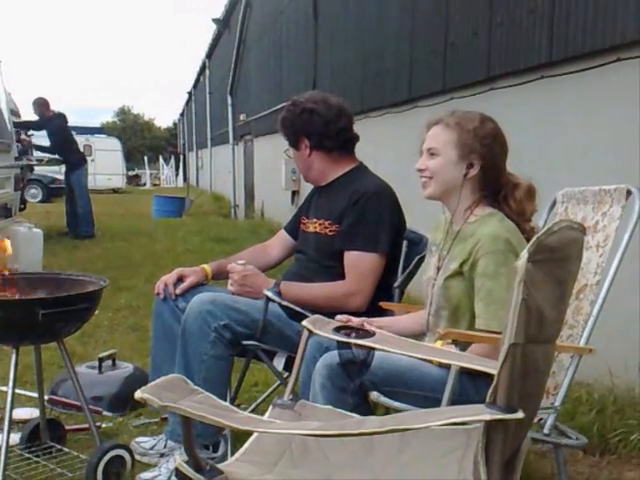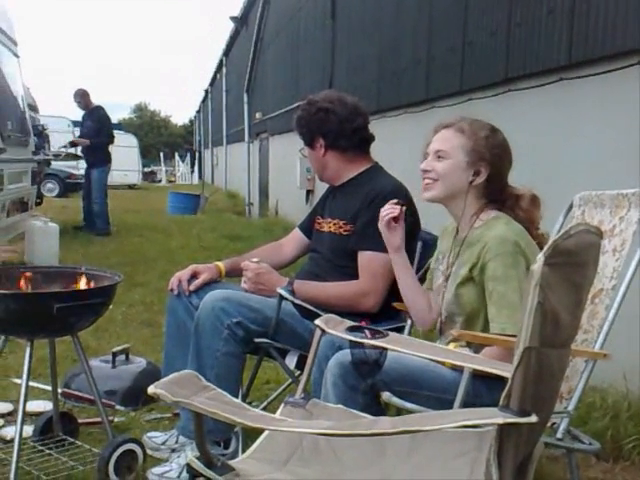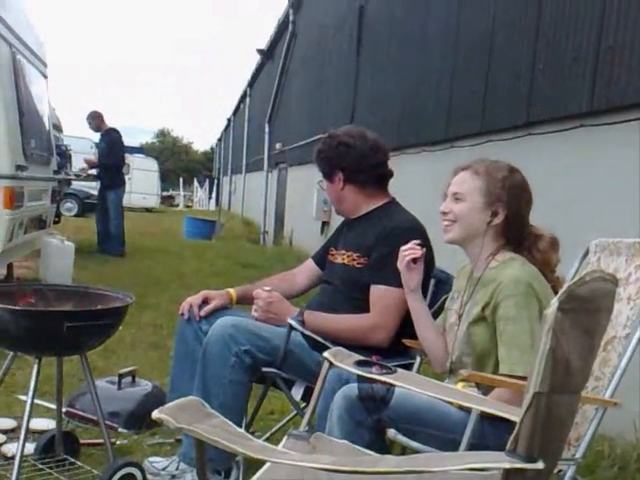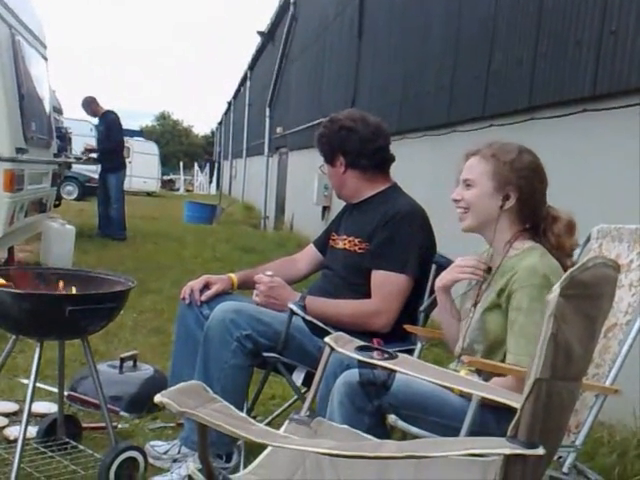
dt=1s
person 1, frame 1
left shoulder: (370, 196)
right shoulder: (321, 193)
left elbow: (356, 296)
right elbow: (272, 248)
left wrist: (270, 289)
right wrist: (207, 270)
right hip: (291, 306)
left knee: (207, 311)
right knee: (174, 295)
left ankle: (198, 444)
right ankle: (178, 424)
person 1, frame 2
left shoulder: (383, 195)
right shoulder: (336, 193)
left elbow: (369, 296)
right elbow: (286, 247)
left wrist: (284, 287)
right wrist: (220, 267)
right hip: (304, 305)
left knee: (221, 308)
right knee: (190, 293)
left ankle: (210, 441)
right ankle: (189, 422)
person 1, frame 3
left shoulder: (399, 231)
right shoulder: (351, 226)
left elbow: (379, 329)
right elbow: (298, 277)
left wrist: (294, 317)
right wrist: (231, 294)
right hip: (313, 336)
left knee: (230, 335)
right knee: (198, 318)
right ankle: (192, 448)
person 1, frame 4
left shoulder: (401, 217)
right shoulder: (353, 211)
left elbow: (380, 315)
right elbow: (300, 262)
left wrist: (296, 301)
right wrist: (233, 278)
right hip: (314, 321)
left knee: (231, 320)
right knee: (200, 303)
right ankle: (192, 430)
person 2, frame 1
left shoulder: (493, 238)
right shoulder: (446, 228)
left elbow: (492, 351)
left wrist: (421, 355)
right wrist: (372, 324)
left hip: (477, 380)
right hip: (441, 361)
left knee: (336, 367)
right knee: (322, 344)
person 2, frame 2
left shoulder: (501, 239)
right shoulder: (452, 233)
left elbow: (506, 353)
right elbow: (426, 318)
left wrist: (430, 361)
right wrist: (396, 249)
left hip: (492, 383)
right hip: (455, 363)
left knee: (348, 366)
person 2, frame 3
left shoulder: (514, 282)
right shoulder: (468, 273)
left elbow: (516, 395)
right elbow: (442, 360)
left wrist: (454, 407)
right wrist: (412, 291)
left hip: (498, 425)
right hip: (464, 404)
left knee: (355, 400)
right knee: (342, 379)
person 2, frame 4
left shoulder: (531, 270)
right shoulder: (490, 260)
left elbow: (520, 385)
right elbow: (464, 347)
left wrist: (451, 390)
right wrist: (442, 291)
left hip: (502, 414)
left knee: (356, 386)
person 3, frame 1
left shoulder: (57, 125)
right shoulder: (49, 121)
left elbow: (54, 150)
right elbow: (32, 125)
left wrist: (32, 145)
right wrist: (12, 125)
left hip: (77, 164)
right hip: (70, 164)
left knee: (81, 199)
right knee: (70, 199)
left ankle: (87, 231)
right ankle: (74, 229)
person 3, frame 2
left shoulder: (101, 116)
right shoulder: (85, 116)
left elbow: (109, 139)
left wrist: (88, 143)
right wrist: (71, 144)
left hip: (101, 163)
right hip: (90, 162)
left knee: (98, 197)
right knee: (87, 195)
left ankle: (103, 228)
right ankle: (89, 224)
person 3, frame 3
left shoulder: (114, 137)
right shoulder: (103, 137)
left elbow: (118, 162)
left wrist: (97, 162)
right wrist: (93, 165)
left hip: (115, 184)
right hip: (105, 184)
left knee: (115, 217)
right knee: (101, 216)
left ankle: (117, 248)
right ankle: (104, 246)
person 3, frame 4
left shoulder: (111, 119)
right shoulder: (102, 120)
left elbow: (117, 144)
left wrist: (96, 149)
right wrist: (94, 149)
left hip: (115, 167)
right hip: (106, 167)
left knee: (115, 201)
right knee: (103, 200)
left ankle: (118, 233)
right ankle: (105, 229)
